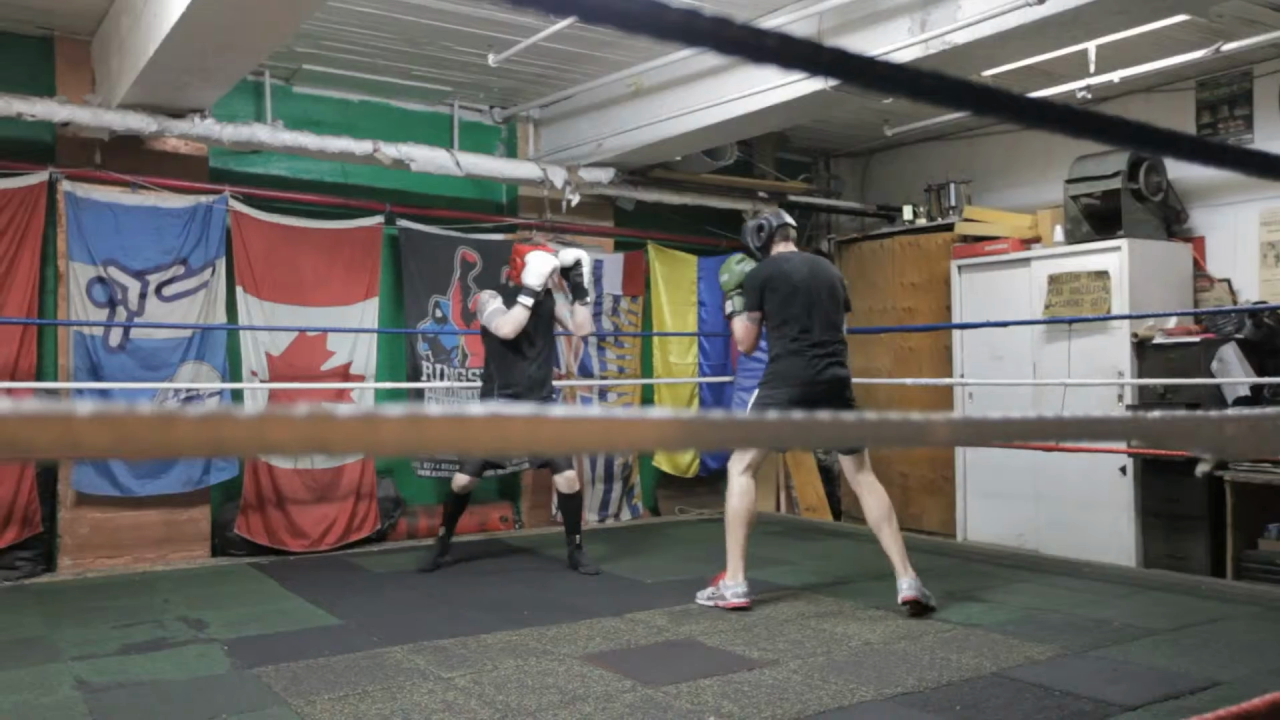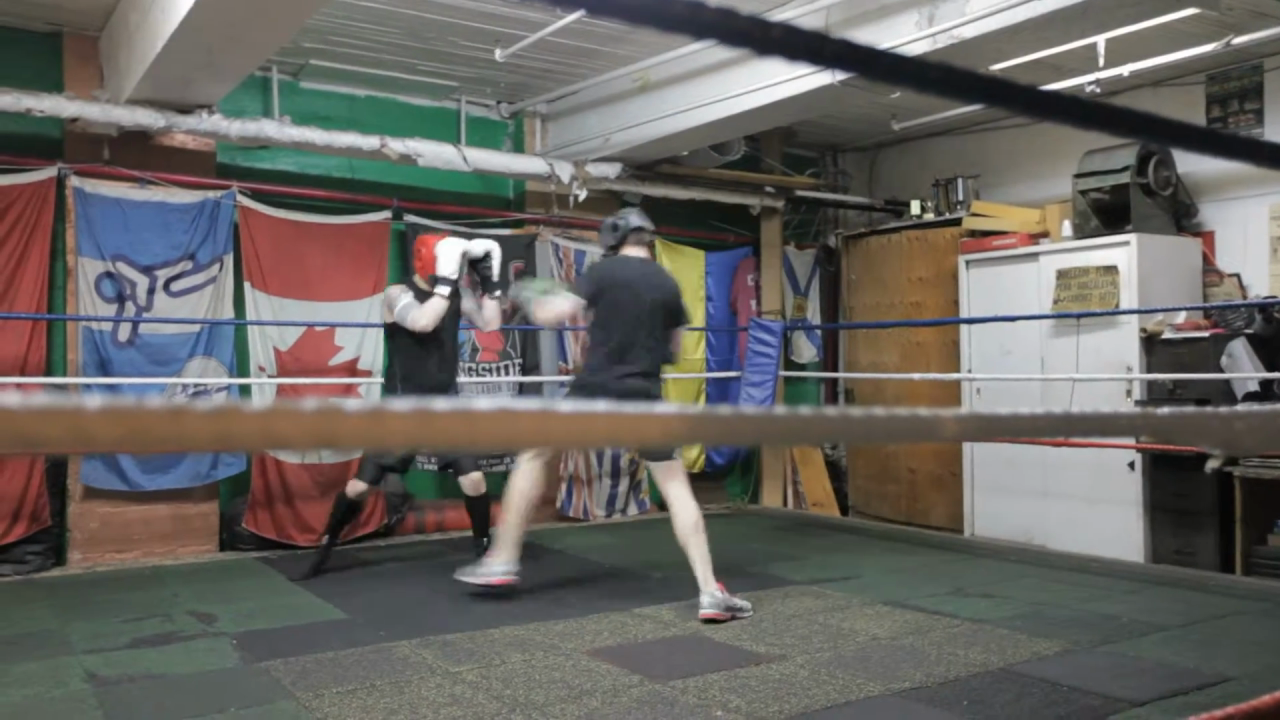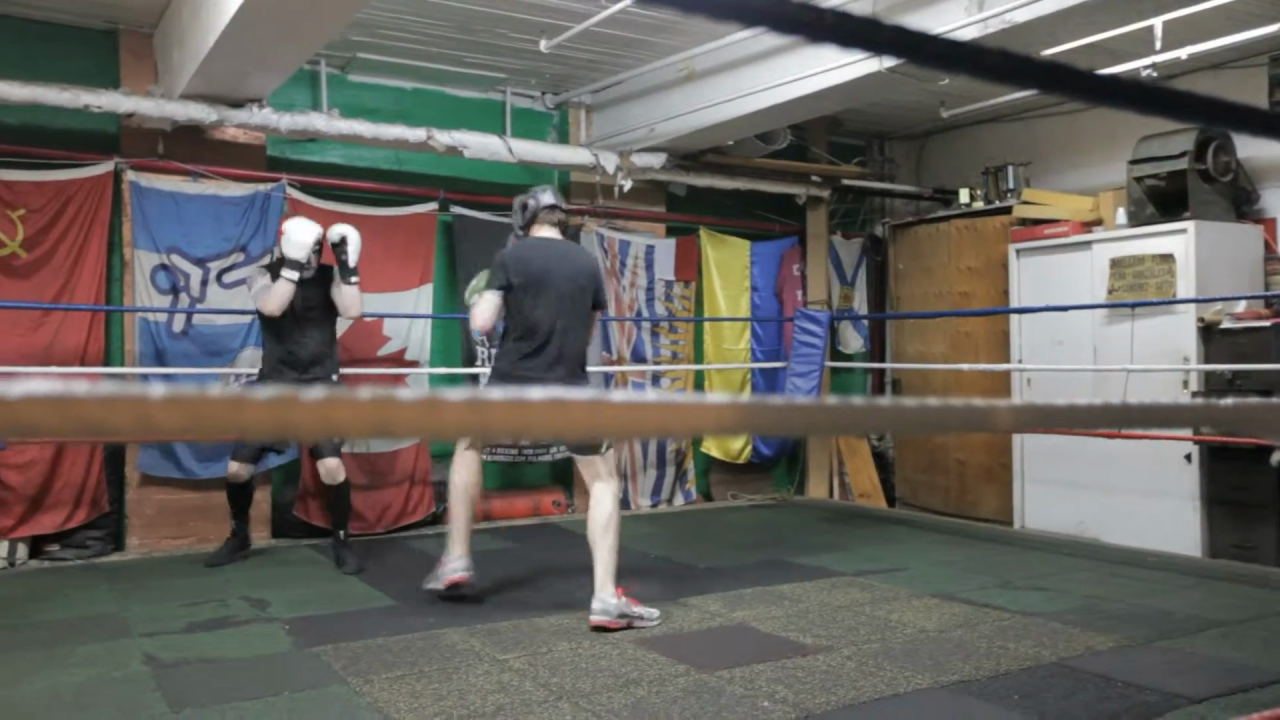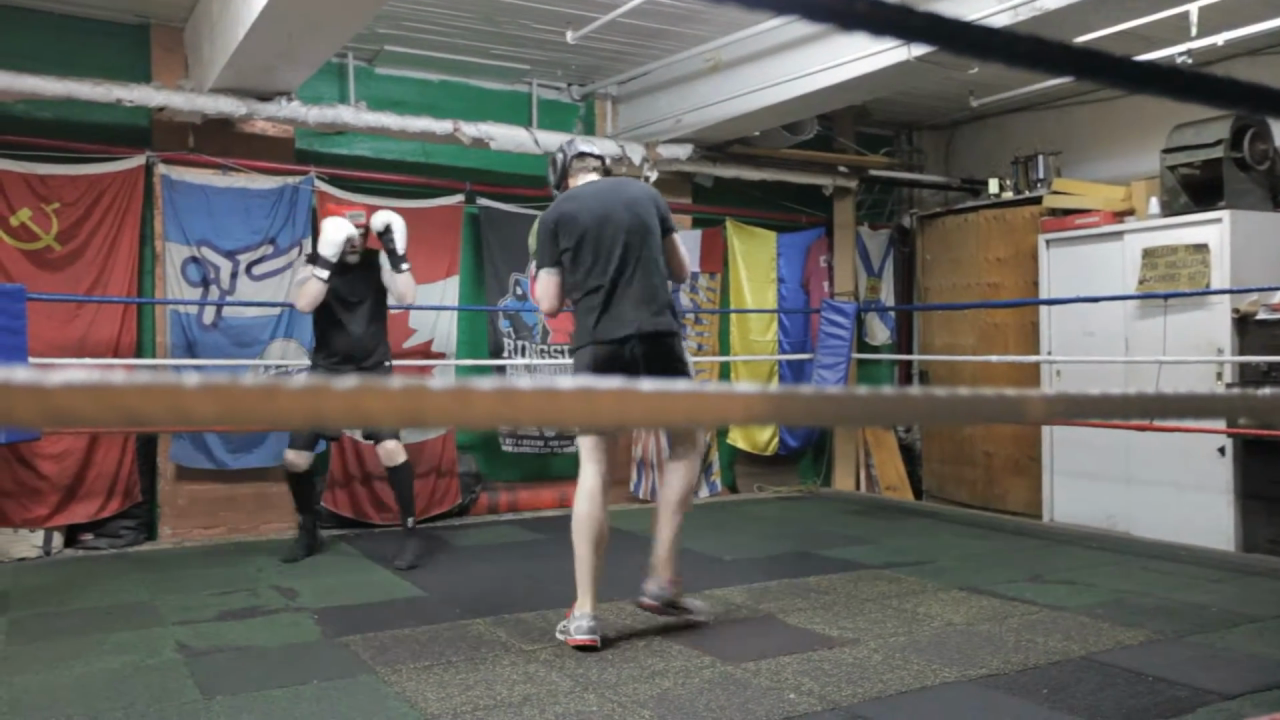
dt=1s
person 1, frame 1
left shoulder: (762, 273)
right shoulder: (828, 270)
left elbow: (745, 343)
left wrist: (735, 301)
left hip: (786, 384)
right hip: (834, 383)
left knee: (741, 469)
right knee: (861, 476)
left ankle: (732, 583)
right ankle: (907, 579)
person 1, frame 2
left shoulder: (603, 271)
right shoulder: (666, 286)
left elbow: (551, 315)
right elbow: (670, 352)
left wrist: (529, 296)
left hip: (592, 391)
right hip: (642, 396)
left knee: (534, 459)
right knee: (676, 486)
left ankle: (502, 560)
right ankle: (711, 593)
person 1, frame 3
left shoulder: (510, 256)
right shoulder: (588, 262)
left elbow: (482, 324)
left wrist: (479, 300)
left hip: (511, 383)
right hip: (566, 387)
left knee: (468, 451)
right knee: (605, 482)
left ankle: (456, 559)
right ankle: (606, 598)
person 1, frame 4
left shoulder: (557, 214)
right shoulder: (647, 194)
left elbow: (549, 302)
right elbow: (680, 272)
left hip: (598, 344)
right hip: (657, 335)
left knee: (595, 472)
right knee: (685, 451)
left ankle: (584, 614)
right ankle: (661, 580)
person 2, frame 1
left shoulder: (549, 300)
right shoulder: (490, 298)
left elbow: (582, 329)
right elbow: (507, 329)
left wrist: (580, 287)
right wrist: (529, 290)
left hip: (541, 403)
right hip: (499, 403)
left knee: (568, 475)
right knee: (464, 480)
left ankle: (576, 550)
right ankle: (442, 545)
person 2, frame 2
left shoulder: (455, 293)
right shoulder: (397, 295)
left elbow: (491, 323)
right elbow: (423, 323)
left wrist: (490, 280)
right wrist: (446, 281)
left knee: (473, 478)
right knee: (359, 485)
left ankle: (484, 549)
right ankle: (324, 549)
person 2, frame 3
left shoulder: (330, 277)
right shoulder: (265, 276)
left elbow: (353, 311)
right elbow: (272, 307)
left wrist: (348, 266)
right wrist: (292, 265)
left hip: (320, 384)
right hip: (275, 383)
left knee: (331, 465)
right knee: (238, 467)
left ankle: (341, 543)
right ankle: (238, 537)
person 2, frame 4
left shoulder: (379, 260)
right shoulder: (315, 264)
left elbow: (407, 297)
right elbow: (305, 302)
left wrist: (397, 252)
right wrist: (325, 258)
left hip: (372, 371)
right hip: (328, 371)
left knee: (389, 447)
right knee: (296, 456)
left ankle: (410, 534)
right ankle: (309, 534)
